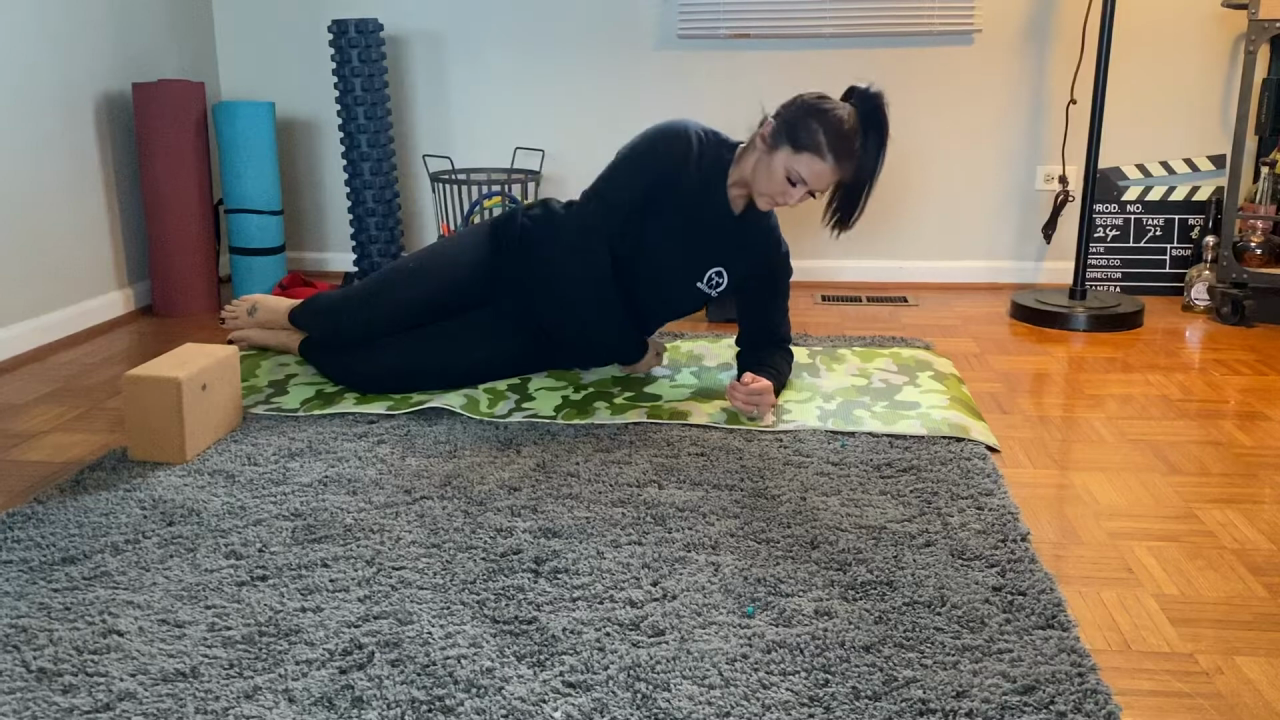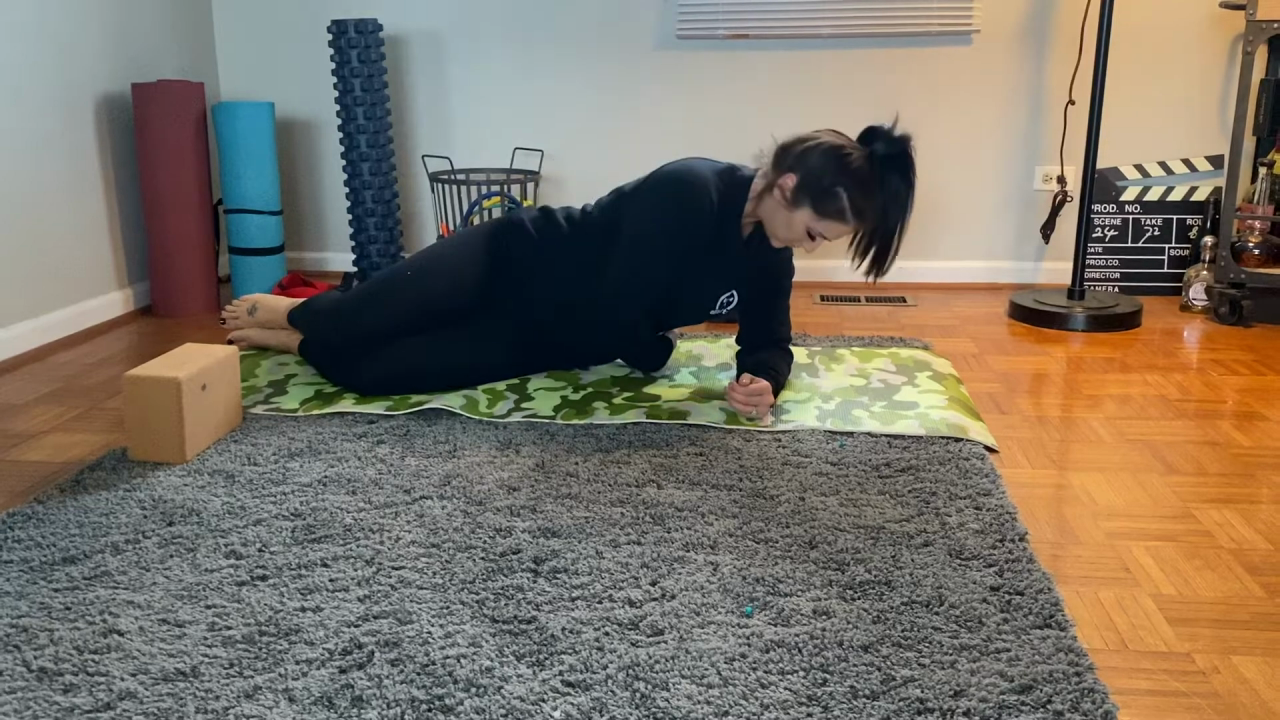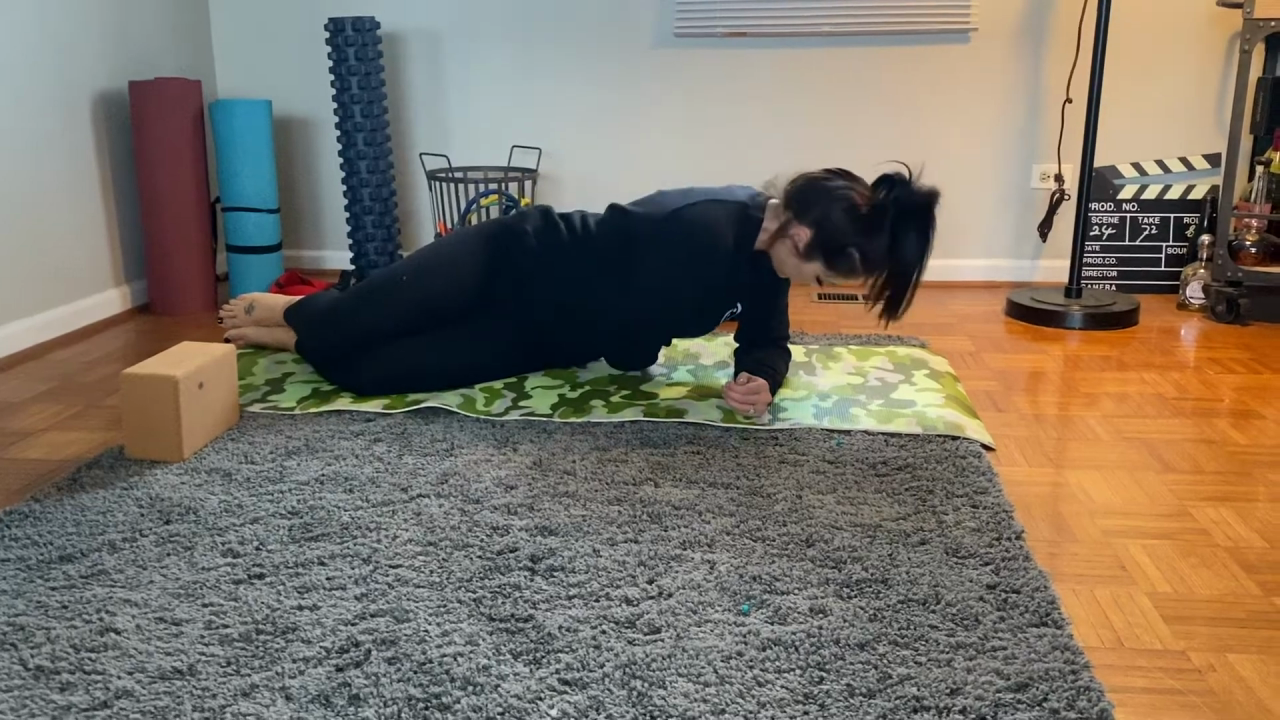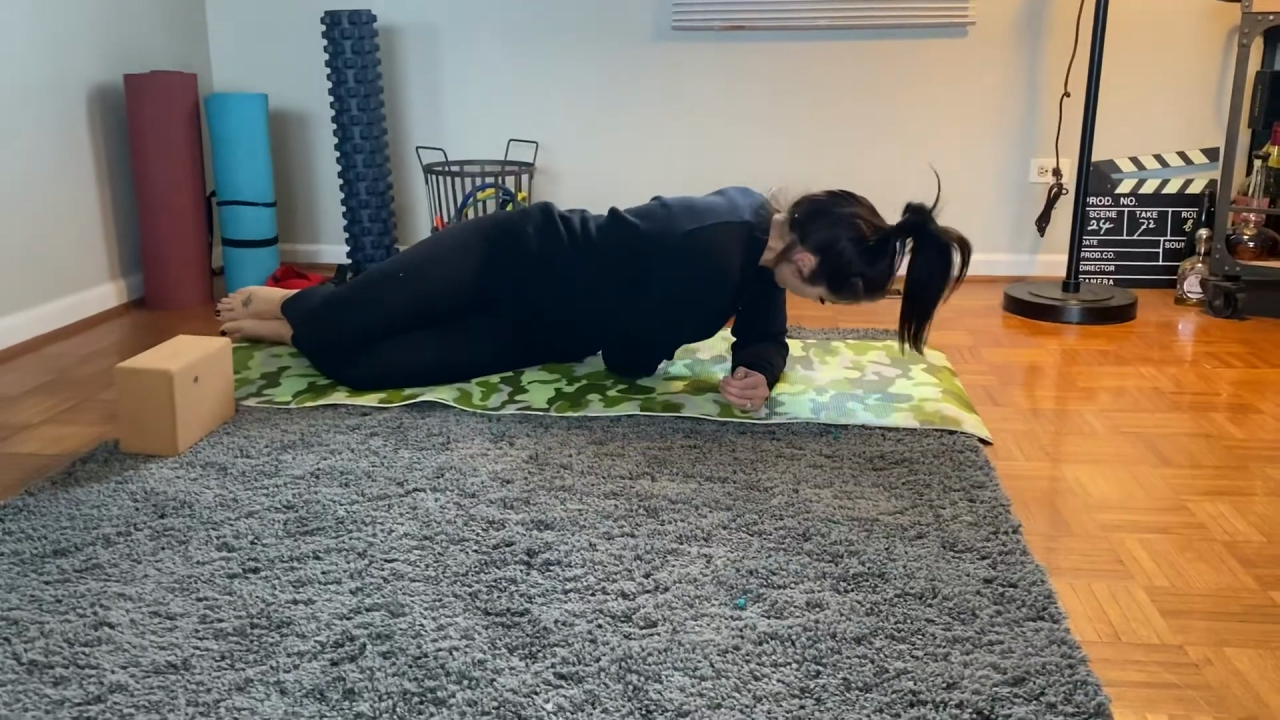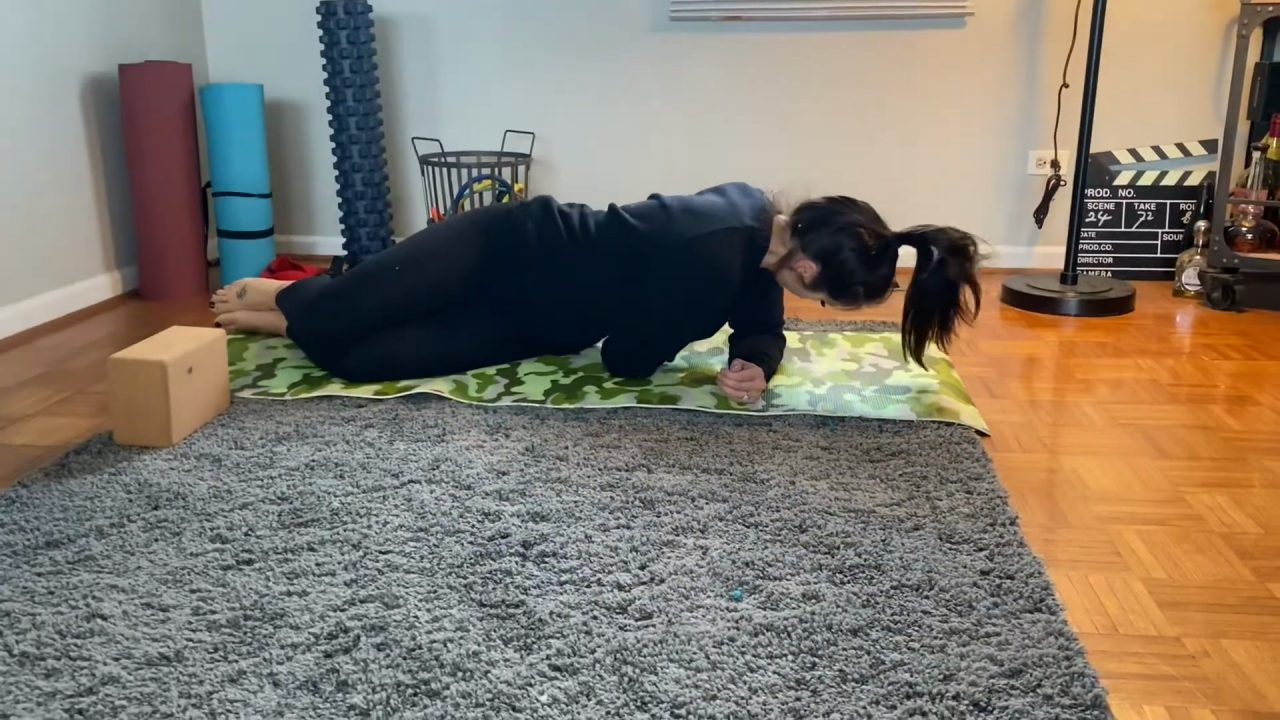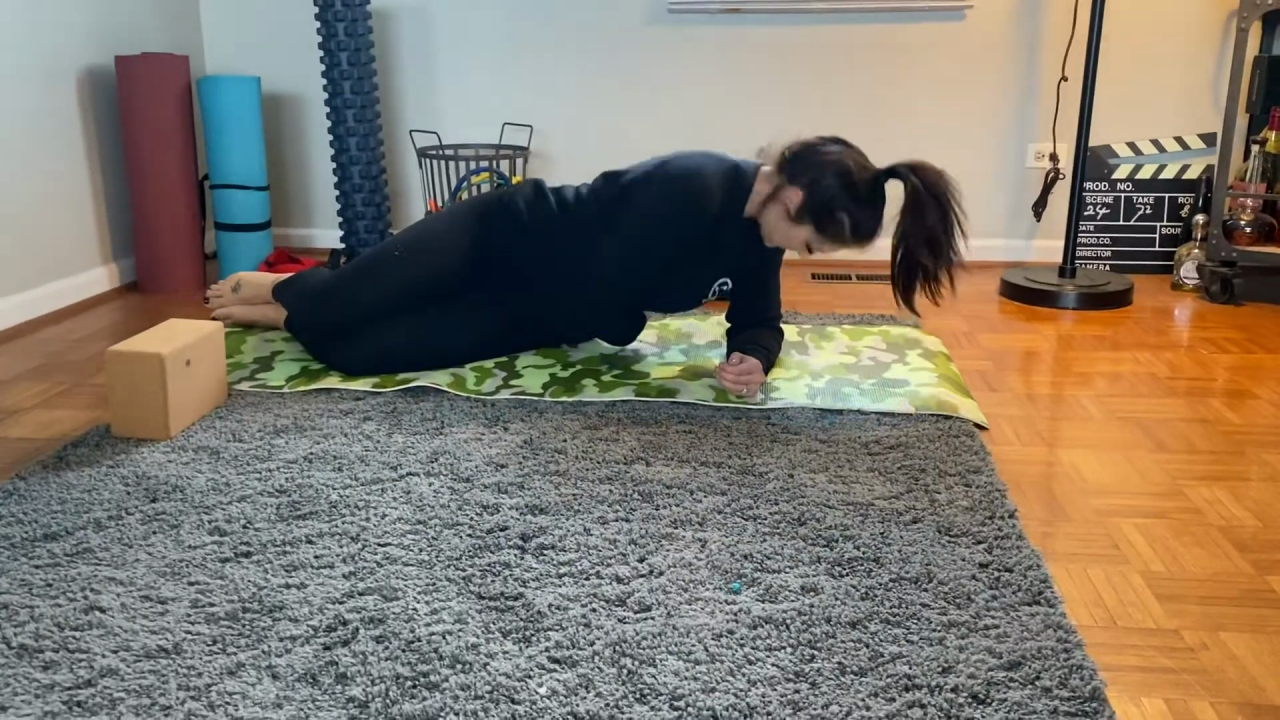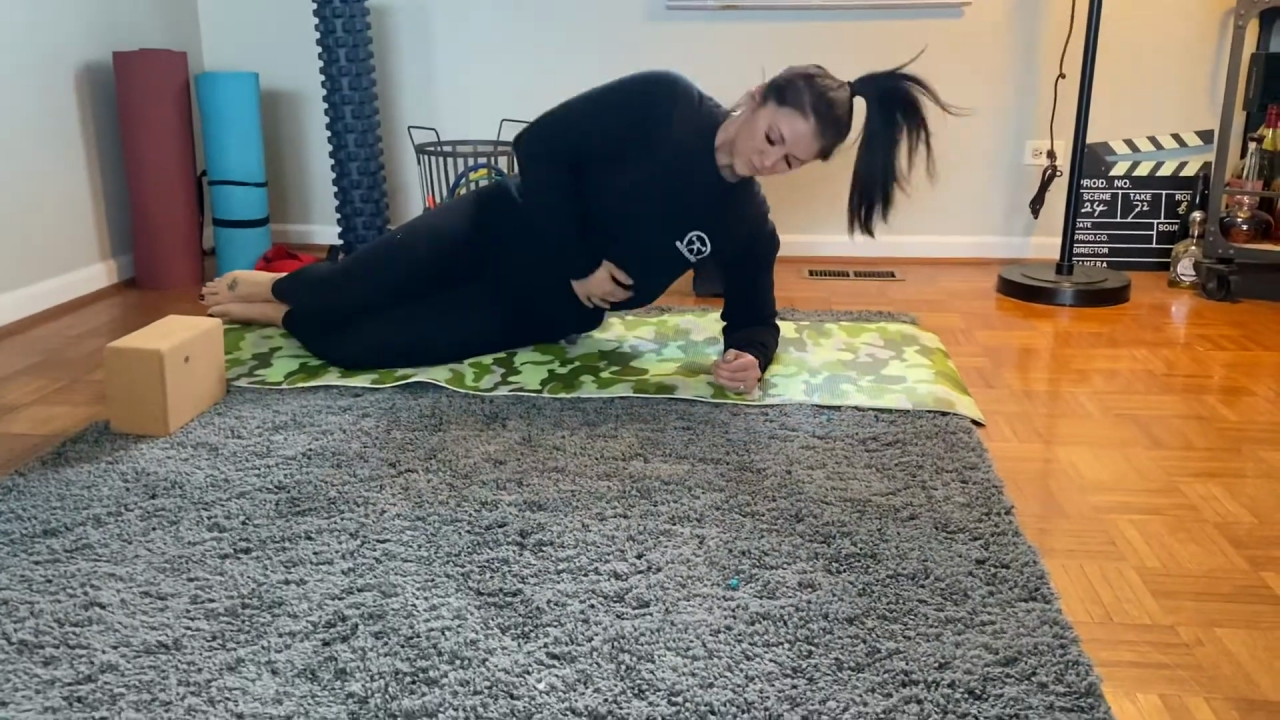
dt=0.5s
person 1, frame 1
left shoulder: (763, 251)
right shoulder: (678, 149)
left elbow: (768, 341)
right elbow: (583, 234)
left wrist: (761, 381)
right wrist: (631, 349)
left hip: (552, 340)
right hip: (512, 258)
left knee: (369, 370)
right knee: (353, 321)
left ankle: (291, 343)
right ankle: (286, 311)
person 1, frame 2
left shoulder: (769, 259)
right shoulder: (690, 193)
left elbow: (768, 342)
right elbow: (620, 311)
left wrist: (761, 381)
right wrist: (656, 354)
left hip: (549, 342)
right hip: (508, 261)
left knee: (369, 374)
right knee: (354, 323)
left ankle: (290, 342)
right ankle: (288, 312)
person 1, frame 3
left shoulder: (764, 248)
right shoulder: (707, 232)
left elbow: (767, 342)
right elbow: (629, 343)
left wrist: (758, 380)
right wrist: (652, 351)
left hip: (544, 337)
right hip: (507, 262)
left knee: (364, 372)
right knee: (347, 327)
left ankle: (283, 336)
right ankle: (288, 312)
person 1, frame 4
left shoulder: (763, 227)
right shoulder: (712, 257)
left elbow: (764, 334)
right elbow: (630, 358)
left wrist: (757, 376)
right wrist: (659, 334)
right hip: (505, 256)
left knee: (362, 369)
right knee: (346, 322)
left ankle: (282, 328)
right ankle: (276, 305)
person 1, frame 5
left shoulder: (758, 221)
right shoulder: (713, 263)
left elbow: (762, 329)
right elbow: (628, 359)
left wrist: (752, 366)
right wrist: (663, 330)
right hip: (504, 249)
right knee: (342, 314)
left ankle: (277, 319)
right ankle: (278, 296)
person 1, frame 6
left shoulder: (759, 247)
right shoulder: (698, 187)
left elbow: (759, 323)
right elbow: (605, 287)
left wrist: (750, 360)
right wrist: (626, 326)
left hip: (543, 318)
right hip: (501, 235)
left knee: (358, 355)
right knee: (340, 305)
left ankle: (276, 318)
right ankle: (276, 289)
person 1, frame 7
left shoulder: (748, 227)
right shoulder: (663, 102)
left elbow: (754, 318)
right elbow: (539, 145)
left wrist: (748, 358)
right wrist: (577, 266)
left hip: (542, 311)
right hip: (498, 228)
left knee: (353, 346)
right knee: (349, 292)
left ankle: (276, 316)
right ankle: (273, 286)
